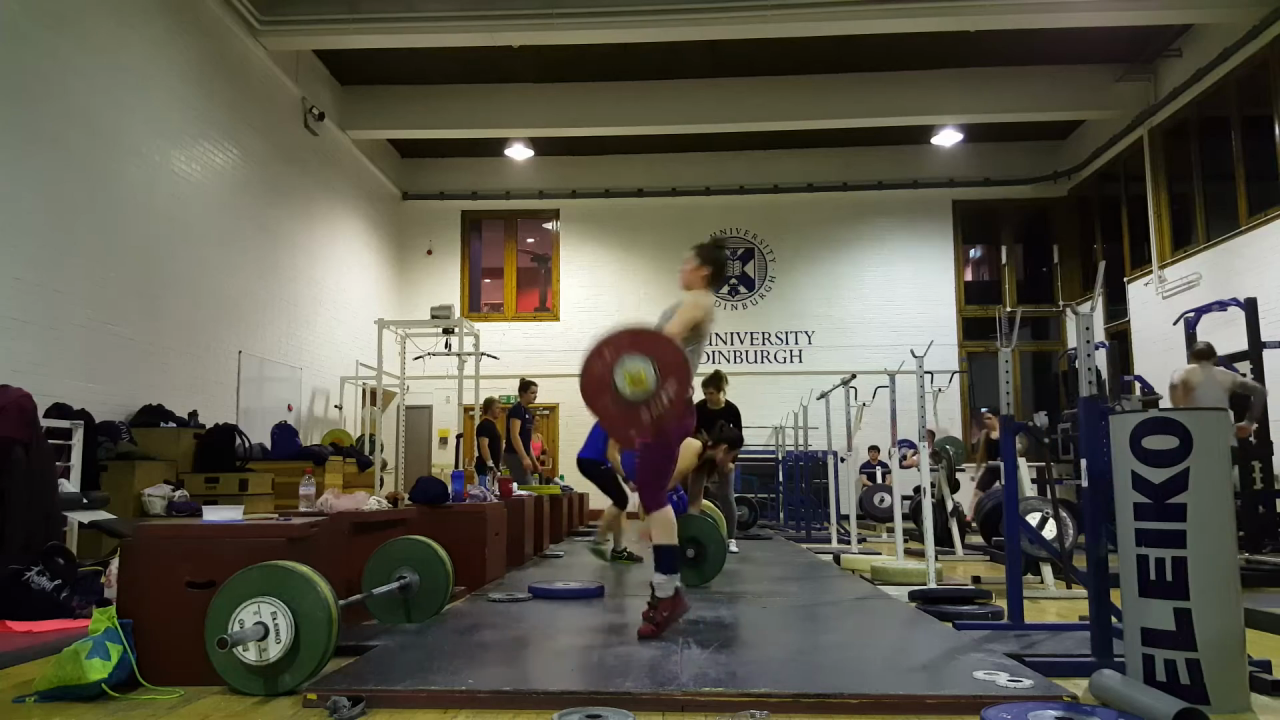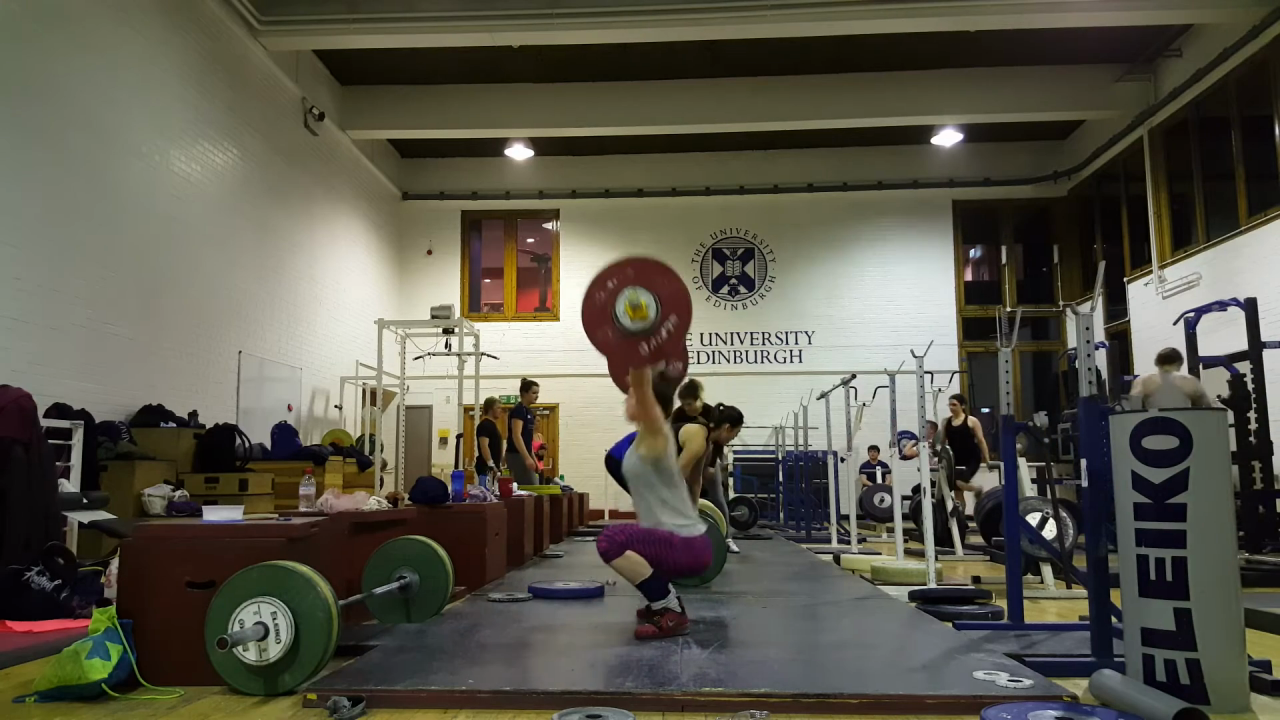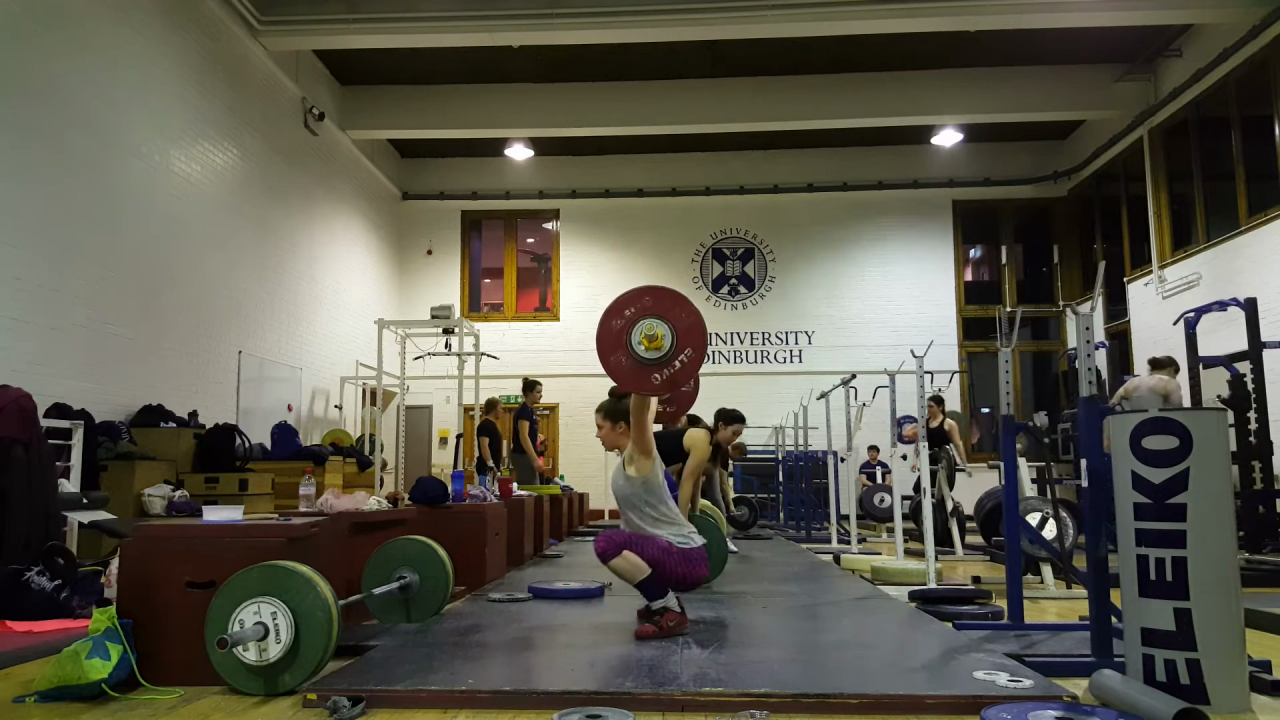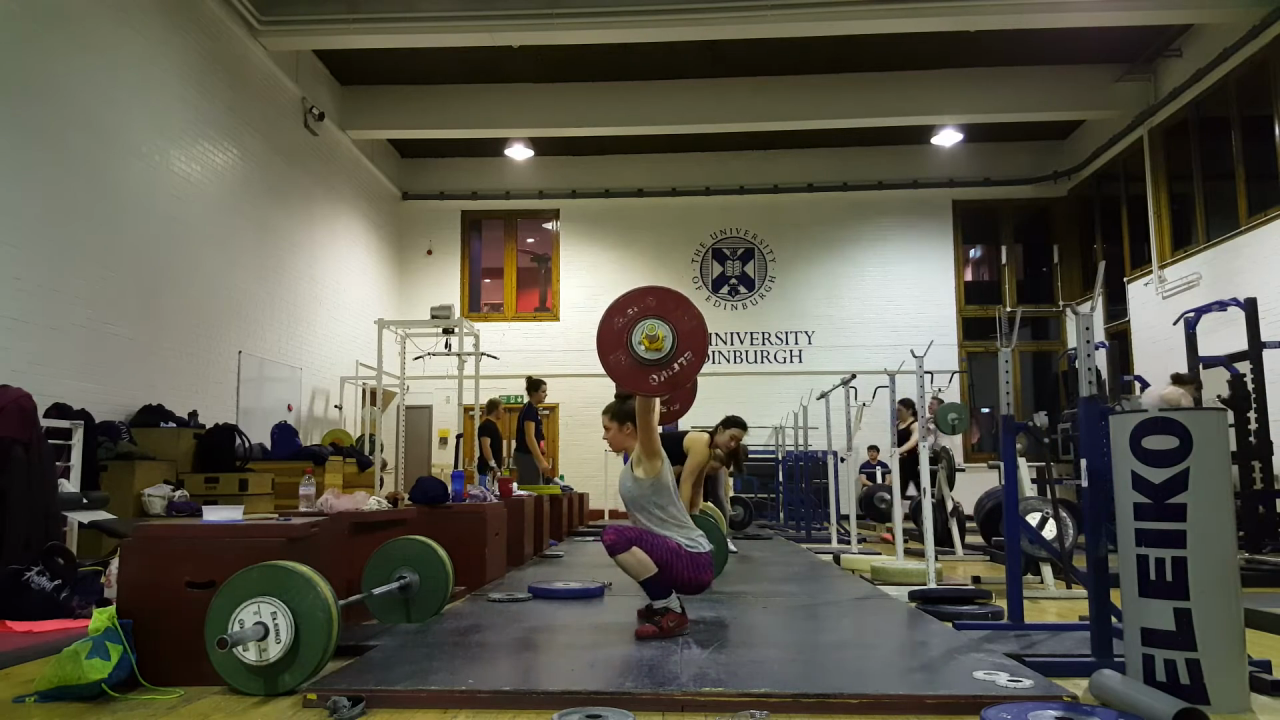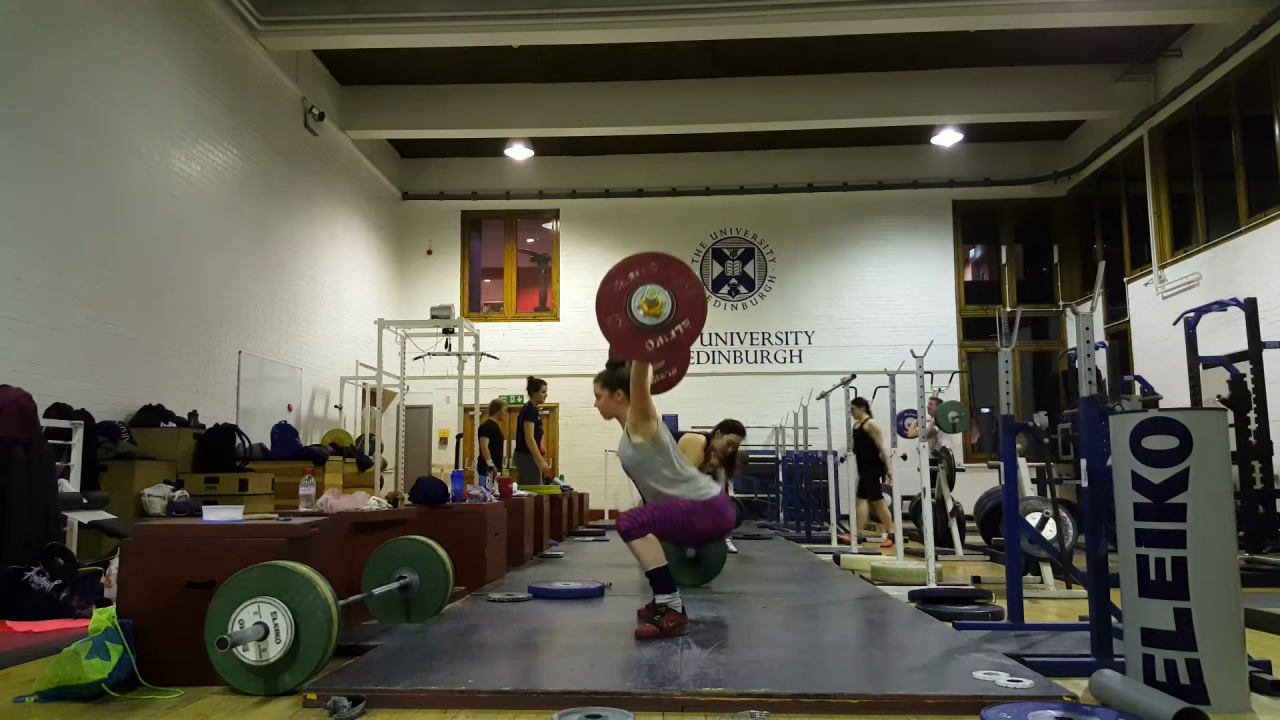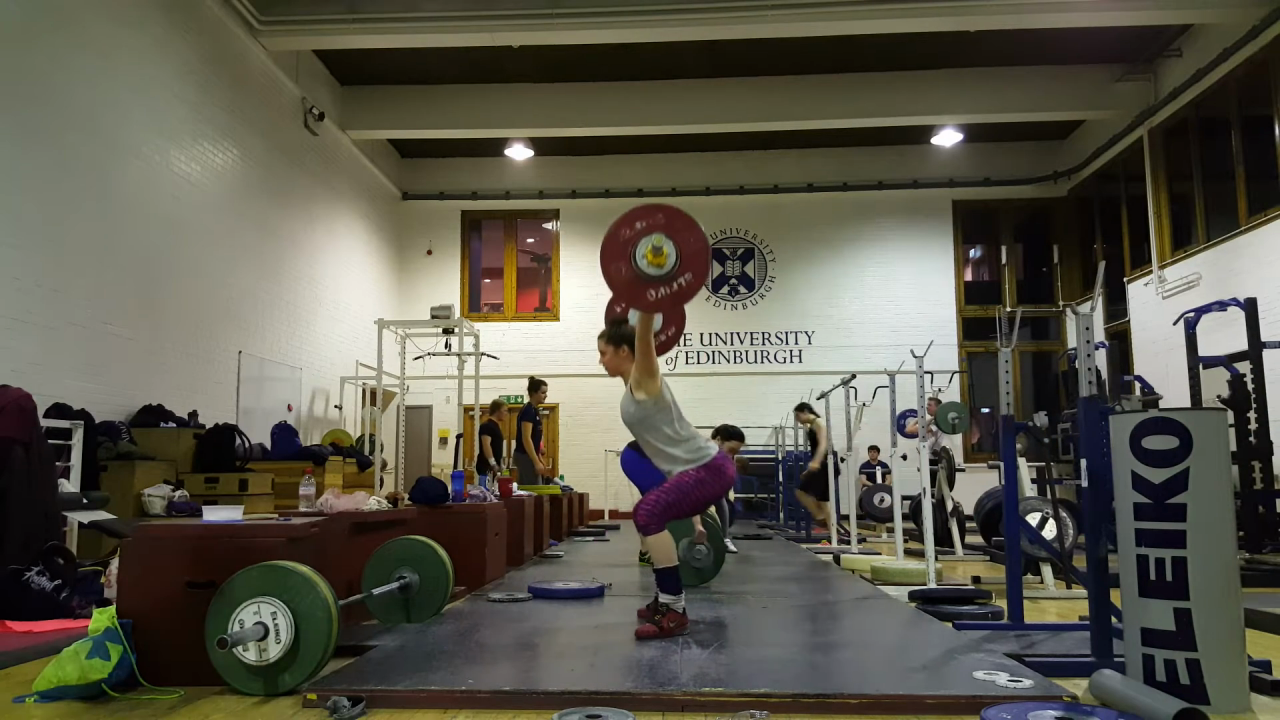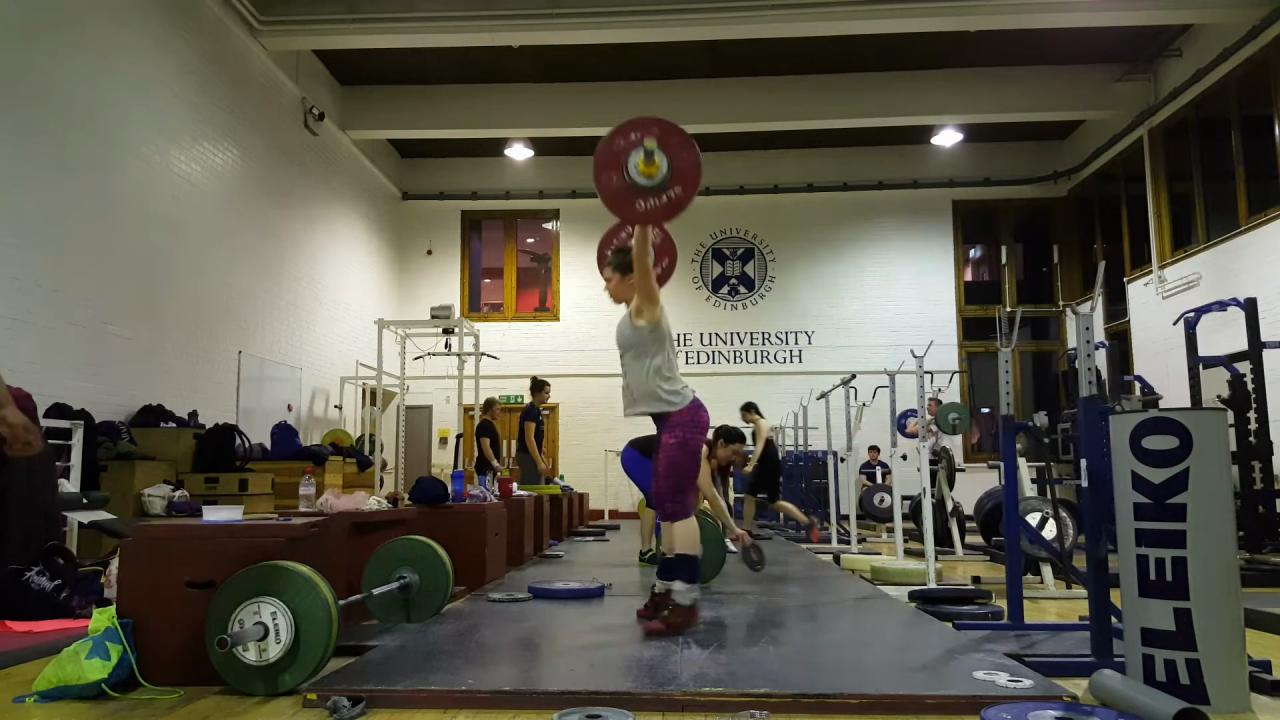
dt=0.4s
person 1, frame 1
left shoulder: (698, 303)
right shoulder: (694, 304)
left elbow: (673, 331)
left hip: (669, 408)
right hip: (666, 407)
left knee: (652, 501)
right knee: (653, 501)
left ankle: (667, 595)
right ankle: (666, 588)
person 1, frame 2
left shoulder: (654, 433)
right shoulder: (647, 435)
left elbow: (643, 385)
right elbow: (642, 387)
left hip: (689, 546)
right hip: (679, 540)
left knee: (610, 542)
right knee: (619, 544)
left ankle: (670, 612)
right ankle: (664, 601)
person 1, frame 3
left shoulder: (639, 455)
right shoulder: (633, 456)
left elbow: (640, 410)
right elbow: (647, 412)
left hip: (685, 558)
right hip: (678, 553)
left knee: (607, 544)
right knee: (613, 544)
left ankle: (670, 612)
right ankle: (663, 601)
person 1, frame 4
left shoulder: (646, 457)
right shoulder: (639, 457)
left elbow: (645, 414)
right elbow: (651, 415)
left hip: (691, 562)
right hip: (686, 556)
left knee: (615, 537)
right knee: (622, 539)
left ankle: (671, 613)
right ankle: (666, 602)
person 1, frame 5
left shoulder: (639, 421)
right shoulder: (632, 425)
left elbow: (639, 381)
right elbow: (643, 375)
left hip: (709, 509)
right hip: (703, 507)
left knee: (631, 523)
right knee: (638, 527)
left ankle: (673, 612)
right ankle: (667, 600)
person 1, frame 6
left shoulder: (644, 377)
right shoulder: (634, 381)
left elbow: (644, 336)
right elbow: (642, 337)
left hip: (709, 467)
right hip: (699, 466)
left knee: (648, 514)
right knee: (649, 515)
left ankle: (674, 612)
right ankle: (667, 600)
person 1, frame 7
left shoulder: (647, 306)
right shoulder: (636, 310)
left elbow: (643, 261)
right elbow: (636, 266)
left wrist: (642, 221)
right wrist: (630, 237)
left hip: (682, 416)
right hip: (671, 417)
left knee: (677, 505)
right knee: (665, 504)
left ankle: (684, 603)
right ankle: (666, 590)
